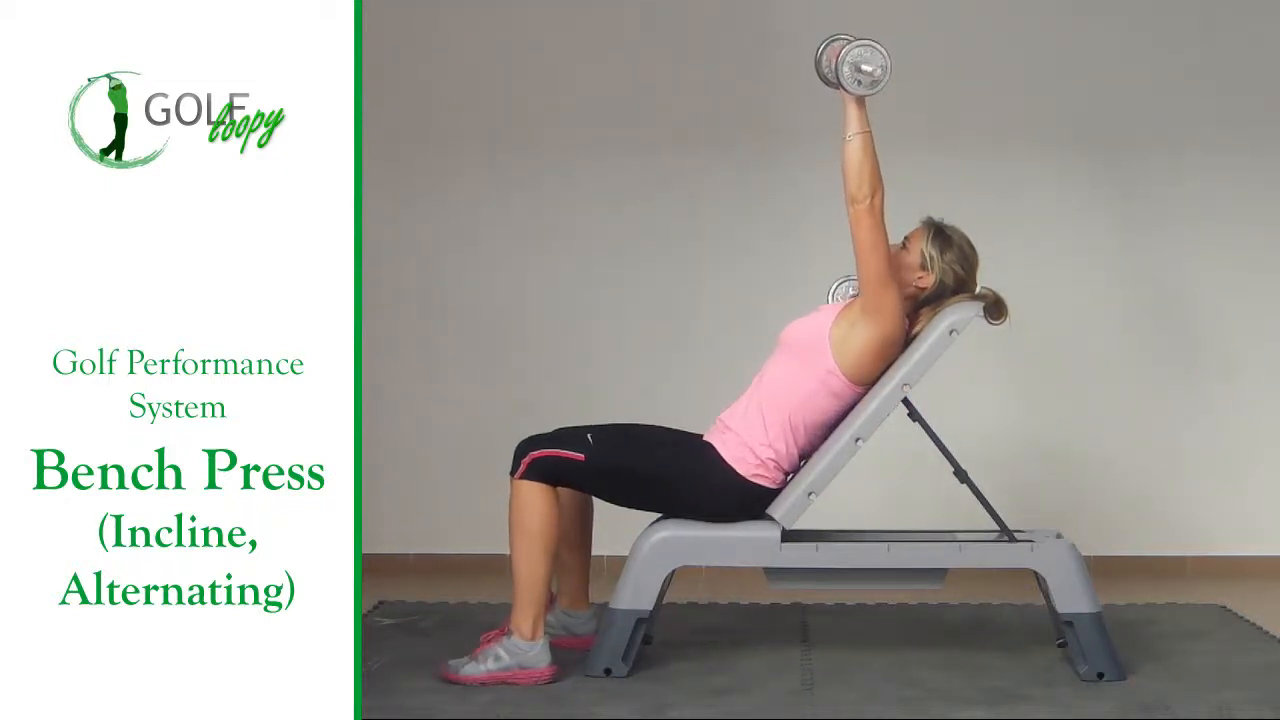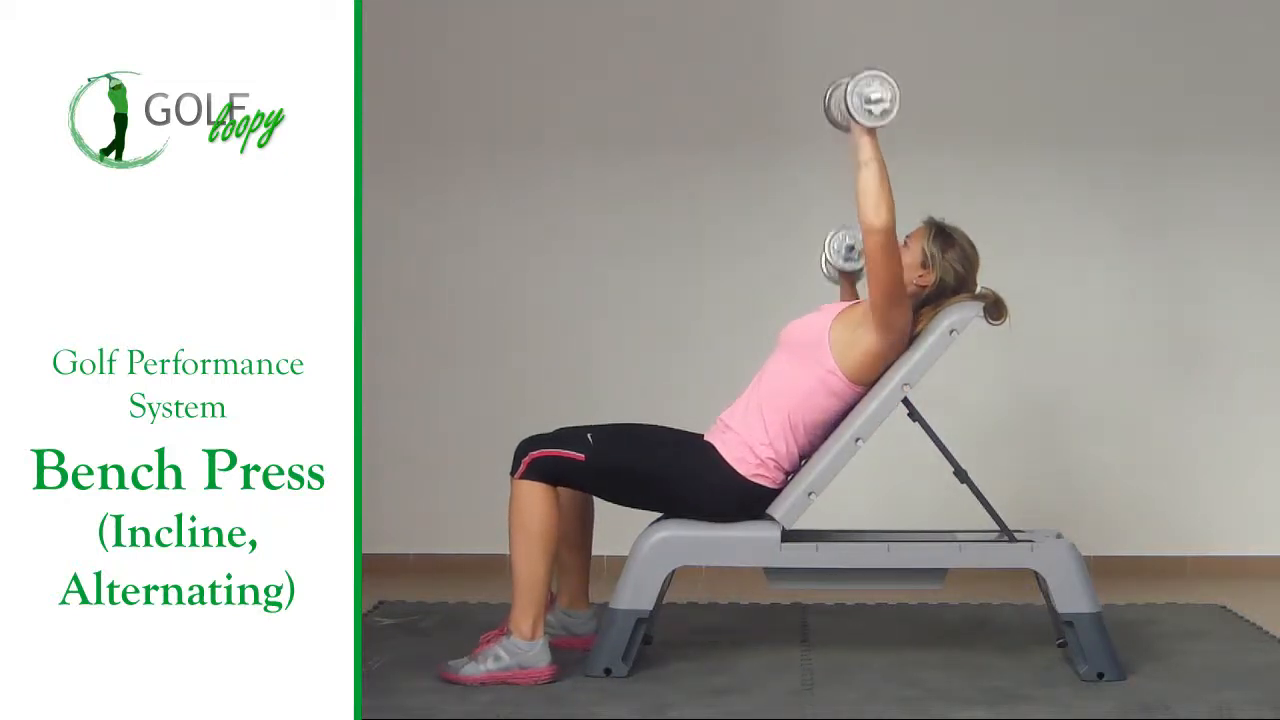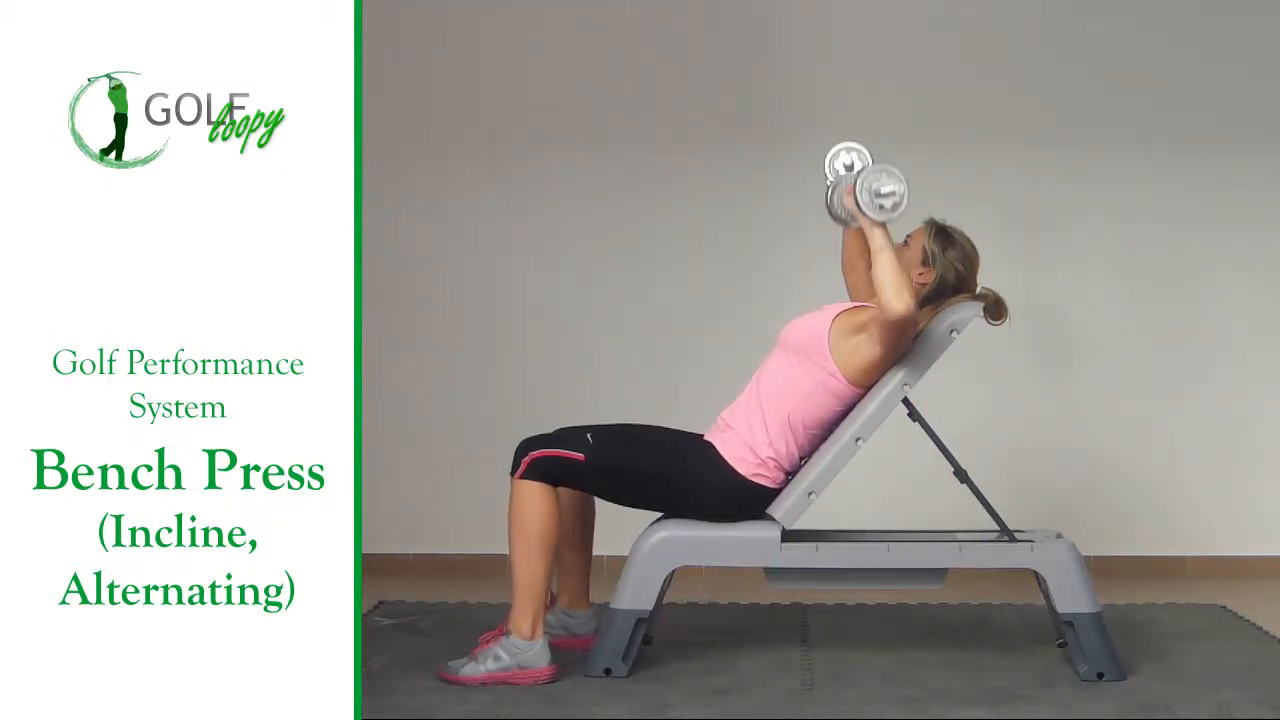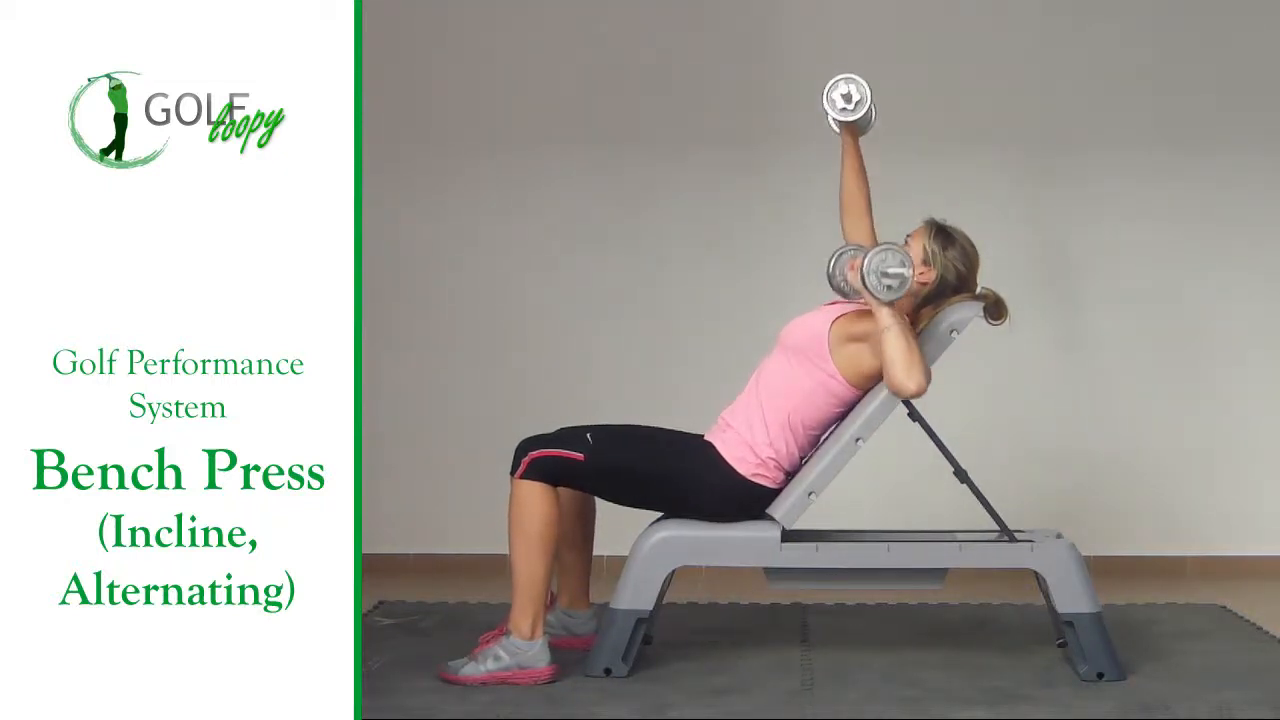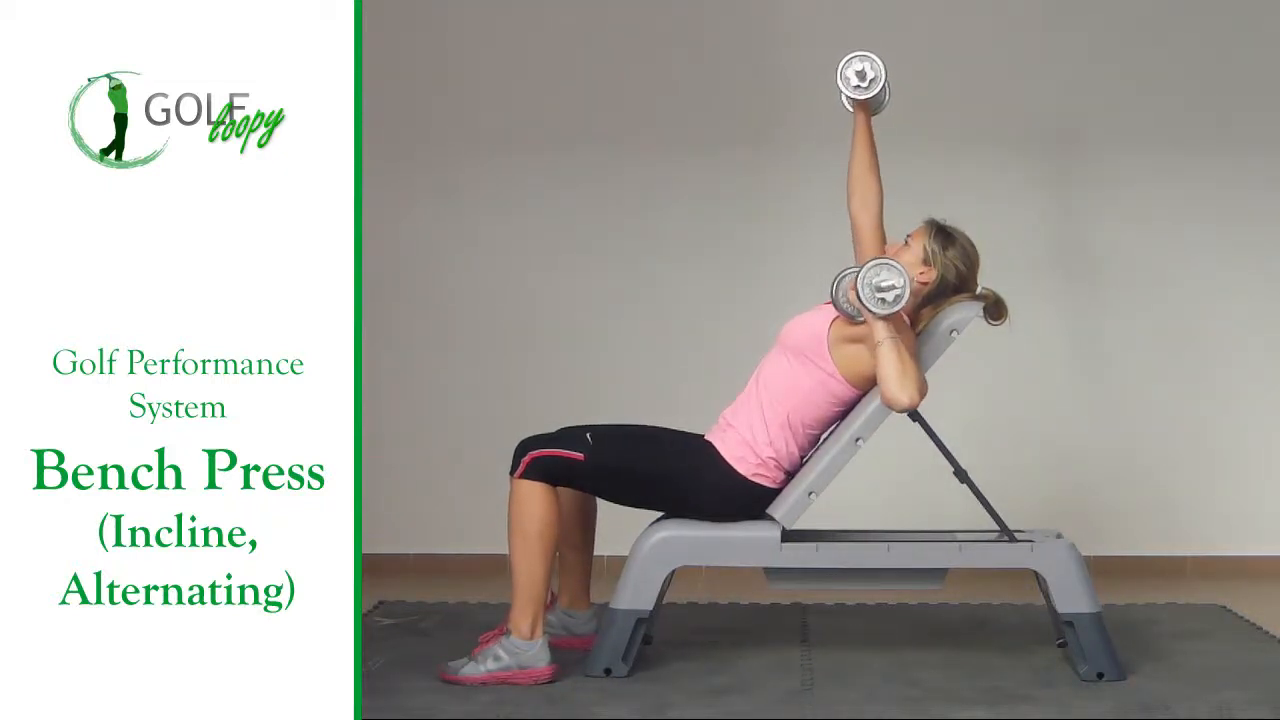
dt=0.3s
person 1, frame 1
left shoulder: (884, 322)
right shoulder: (874, 326)
left elbow: (864, 202)
left wrist: (855, 103)
left hip: (731, 476)
right hip: (730, 460)
left knee: (537, 459)
right knee: (560, 453)
left ankle: (525, 644)
right ankle: (572, 613)
person 1, frame 2
left shoulder: (891, 325)
right shoulder: (873, 324)
left elbow: (876, 227)
left wrist: (865, 139)
right wrist: (846, 282)
left hip: (730, 475)
right hip: (730, 462)
left knee: (537, 458)
right knee: (561, 453)
left ankle: (525, 644)
right ankle: (571, 613)
person 1, frame 3
left shoulder: (889, 335)
right shoulder: (875, 321)
left elbow: (897, 302)
right elbow: (862, 282)
left wrist: (875, 223)
right wrist: (856, 215)
left hip: (732, 474)
right hip: (731, 464)
left knee: (538, 458)
right knee: (563, 455)
left ankle: (525, 645)
right ankle: (571, 615)
person 1, frame 4
left shoulder: (886, 331)
right shoulder: (877, 315)
left elbow: (911, 384)
right elbow: (857, 228)
left wrist: (884, 308)
right wrist: (850, 140)
left hip: (730, 476)
right hip: (730, 462)
left knee: (536, 458)
right knee: (559, 450)
left ankle: (524, 645)
right ankle: (572, 612)
person 1, frame 5
left shoulder: (892, 330)
right shoulder: (880, 311)
left elbow: (904, 395)
right elbow: (864, 208)
left wrist: (877, 318)
right wrist: (861, 118)
left hip: (731, 475)
right hip: (731, 462)
left knee: (537, 460)
right knee: (562, 456)
left ankle: (524, 644)
right ankle: (572, 612)
